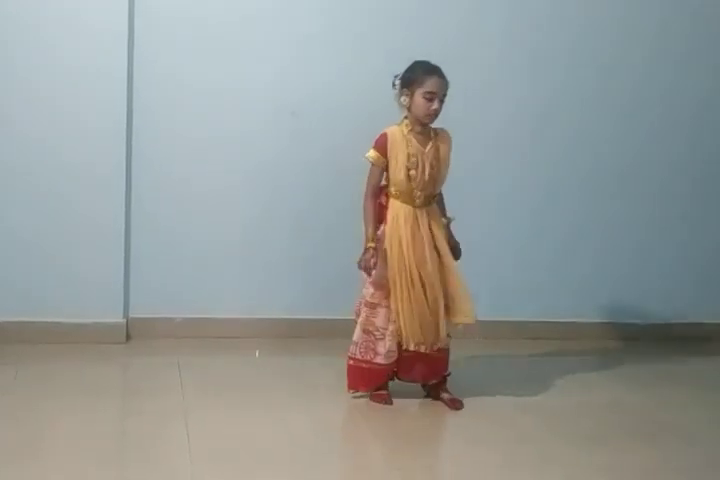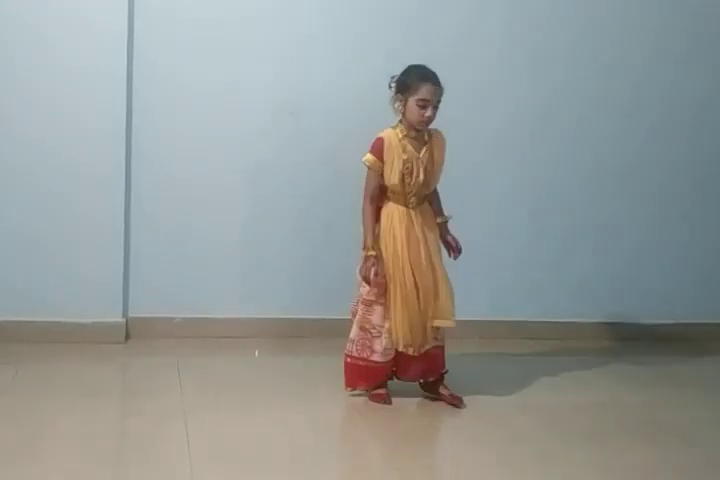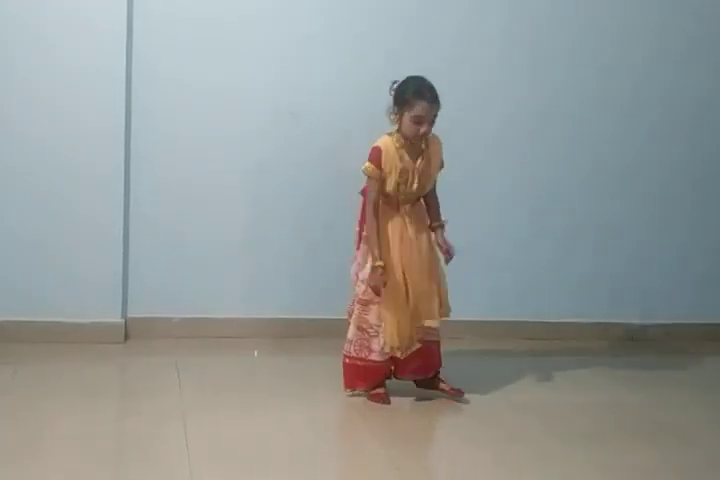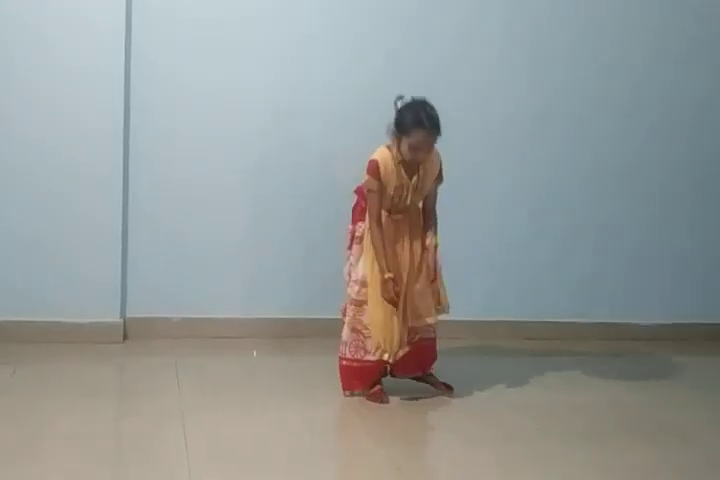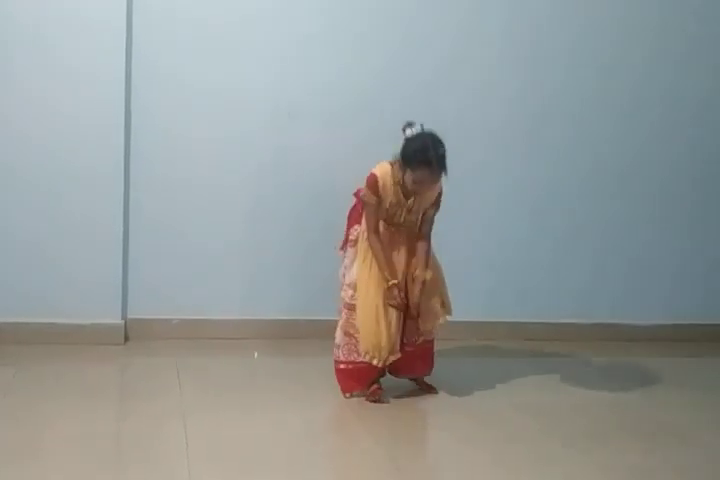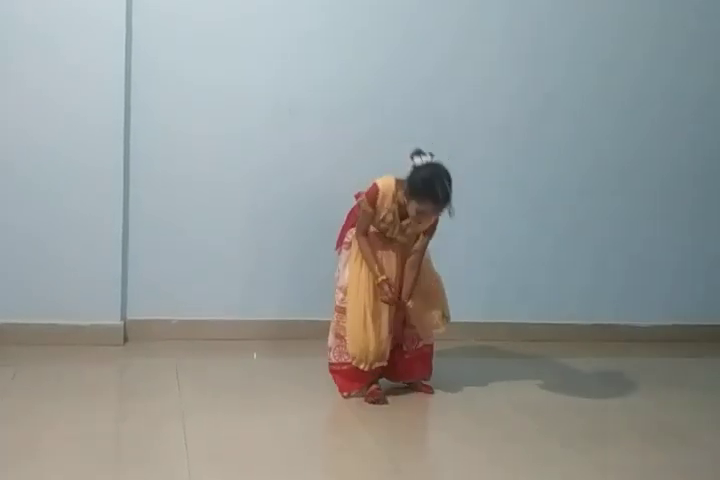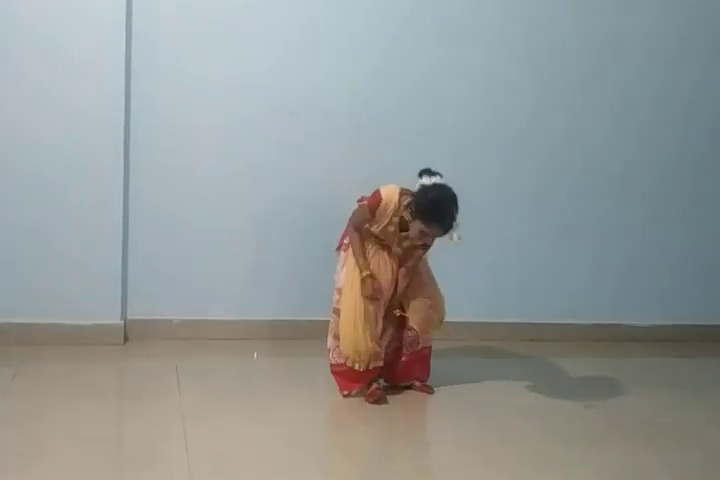
dt=0.1s
person 1, frame 1
left shoulder: (443, 140)
right shoulder: (388, 140)
right elbow: (371, 193)
left wrist: (447, 232)
right wrist: (370, 242)
left hip: (429, 228)
right hip: (394, 227)
left knee: (437, 302)
right knee: (384, 303)
left ankle: (434, 381)
right ankle: (376, 380)
person 1, frame 2
left shoulder: (437, 142)
right shoulder: (384, 143)
left elbow: (431, 190)
right elbow: (370, 198)
left wrist: (444, 230)
right wrist: (370, 250)
left hip: (422, 226)
right hip: (389, 225)
left knee: (429, 300)
right knee: (381, 301)
left ankle: (432, 378)
right ankle: (374, 378)
person 1, frame 3
left shoulder: (434, 148)
right shoulder: (381, 151)
left elbow: (429, 196)
right elbow: (373, 208)
left wrist: (440, 234)
right wrist: (377, 260)
left hip: (417, 227)
right hip: (383, 227)
left knee: (425, 297)
right knee: (376, 301)
left ankle: (428, 373)
right ankle: (372, 378)
person 1, frame 4
left shoulder: (433, 163)
right shoulder: (380, 163)
left elbow: (429, 208)
right elbow: (375, 219)
left wrist: (430, 249)
right wrist: (385, 273)
left hip: (410, 229)
right hip: (375, 229)
left knee: (422, 297)
right knee: (370, 301)
left ankle: (420, 368)
right ankle: (368, 378)
person 1, frame 5
left shoulder: (432, 189)
right shoulder: (379, 178)
left elbow: (424, 236)
right elbow: (372, 231)
left wrist: (421, 279)
right wrist: (390, 279)
left hip: (407, 237)
right hip: (368, 233)
left knee: (424, 299)
right knee: (366, 303)
left ankle: (413, 368)
right ankle: (366, 376)
person 1, frame 6
left shoulder: (429, 212)
right shoulder: (381, 191)
left elbow: (416, 255)
right elbow: (361, 233)
left wrist: (405, 298)
right wrist: (380, 278)
left hip: (402, 247)
right hip: (365, 238)
left knee: (424, 305)
right knee: (358, 306)
left ankle: (411, 372)
right ankle: (364, 378)
person 1, frame 7
left shoulder: (427, 228)
right shoulder: (385, 199)
left elbow: (408, 267)
right elbow: (354, 226)
left wrist: (396, 305)
right wrist: (365, 272)
left hip: (400, 254)
right hip: (366, 245)
left knee: (423, 306)
right knee: (359, 310)
left ankle: (408, 372)
right ankle: (365, 377)
